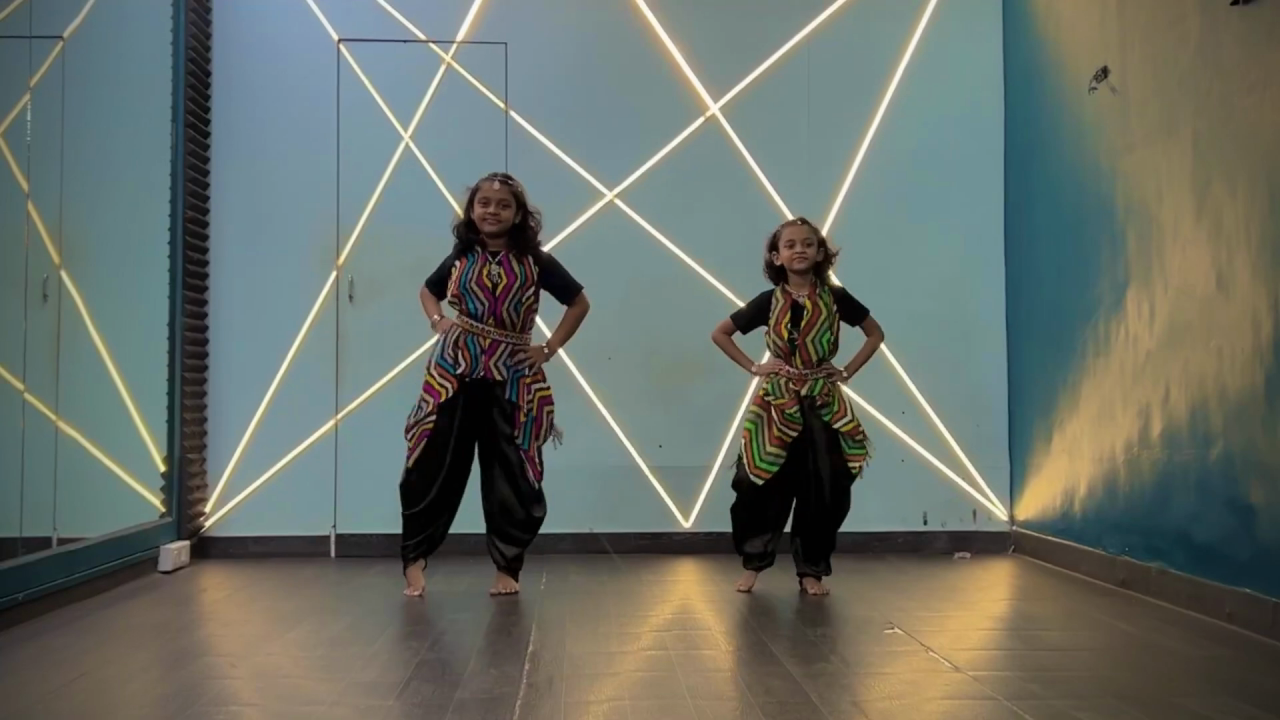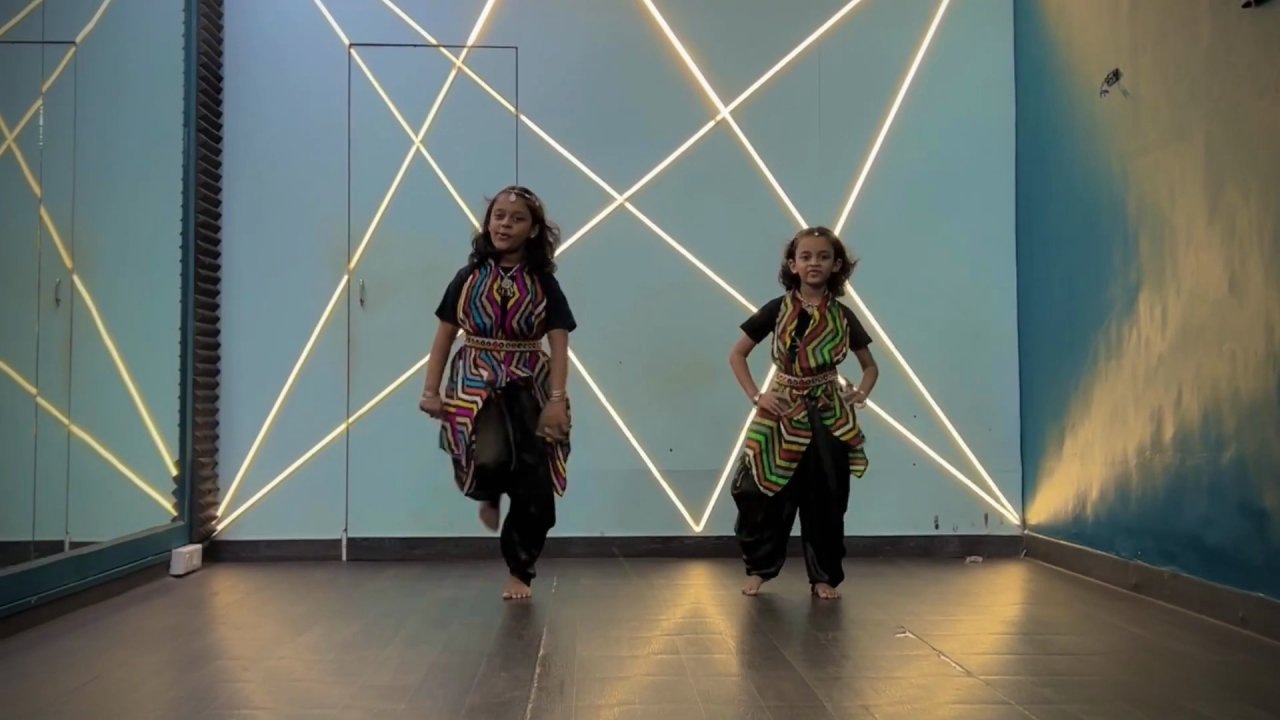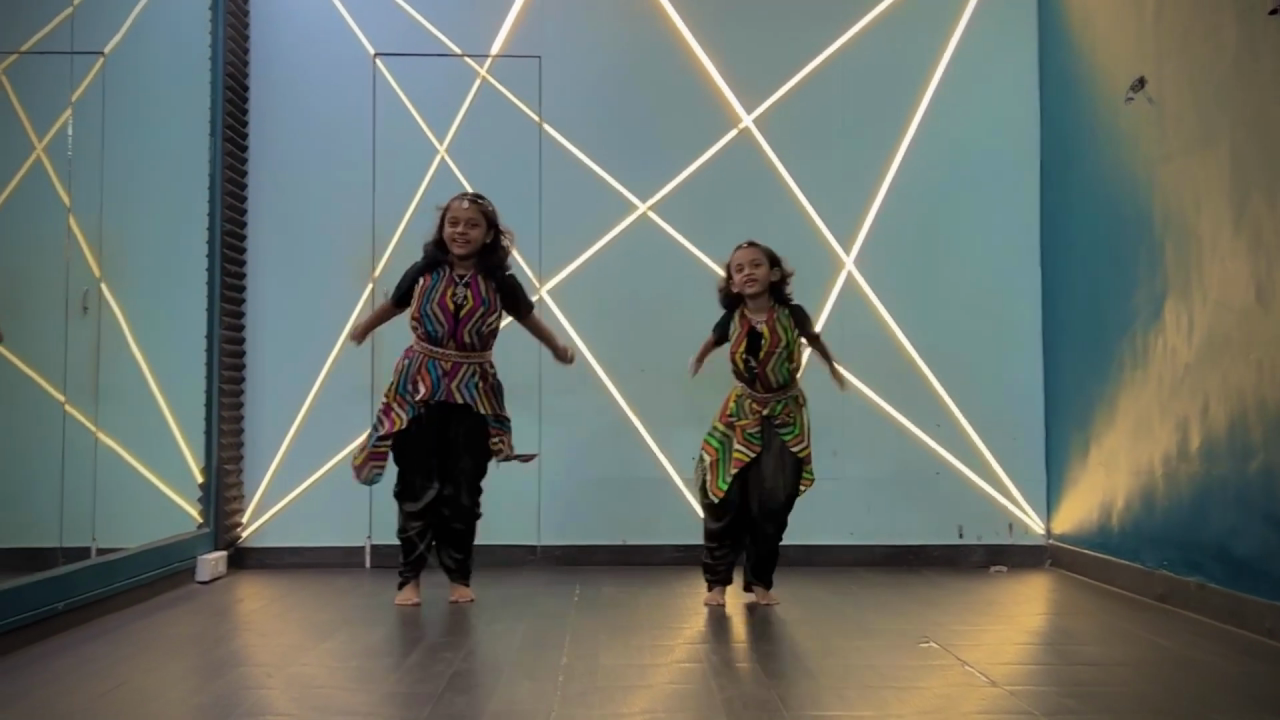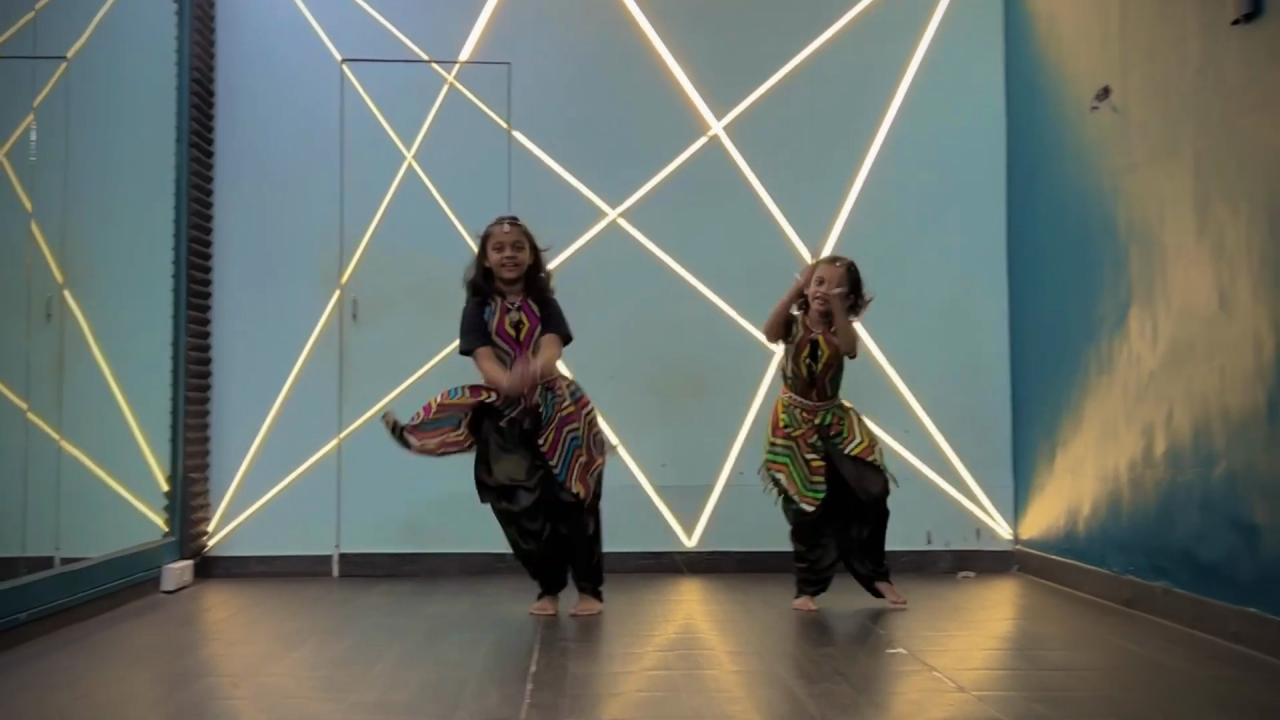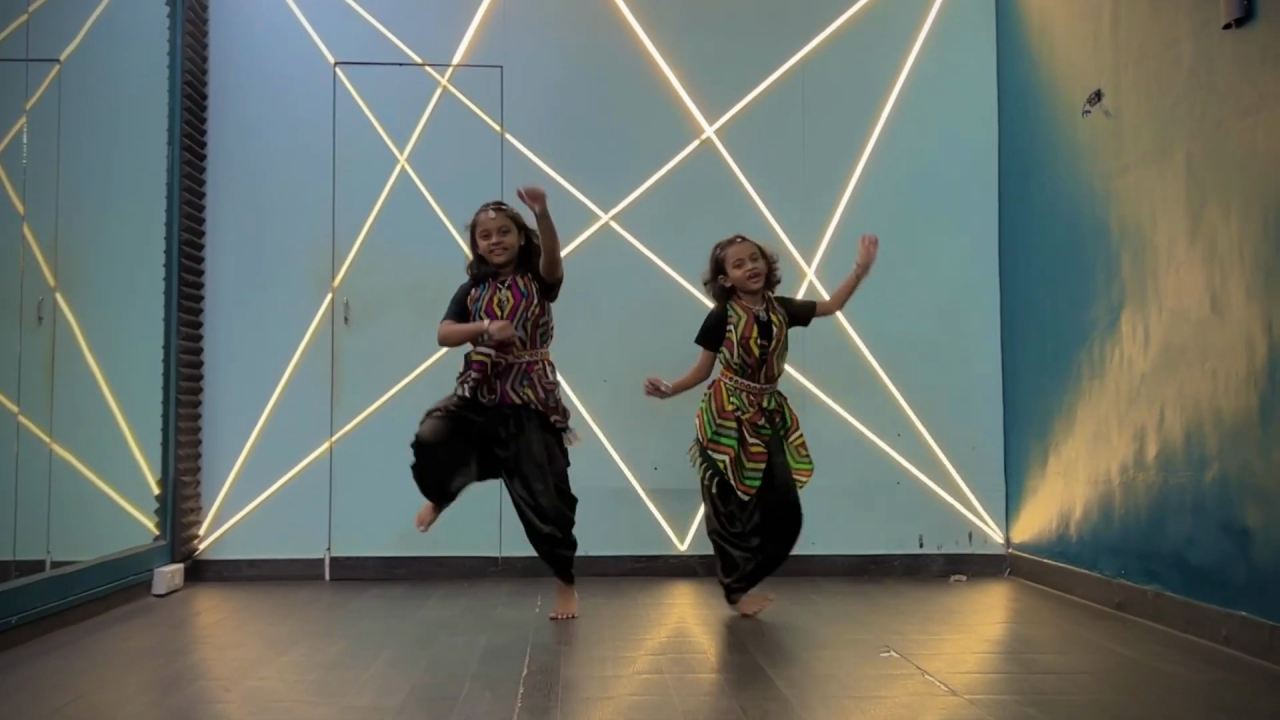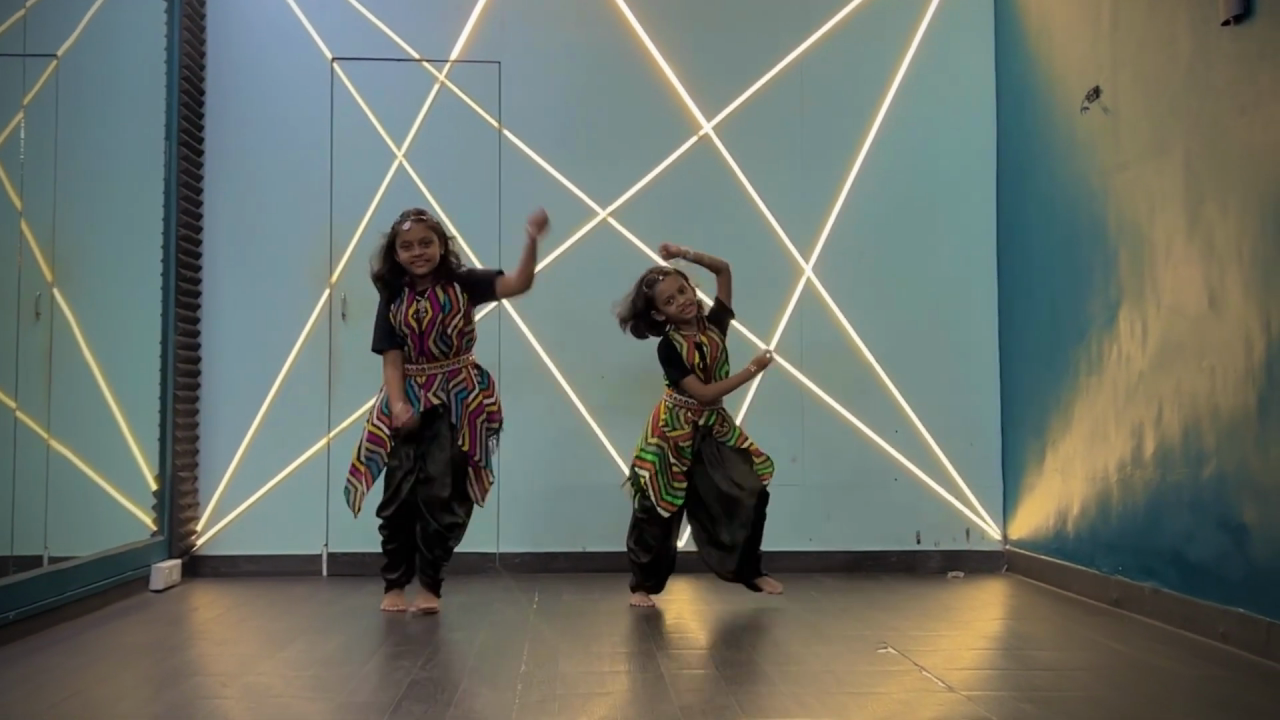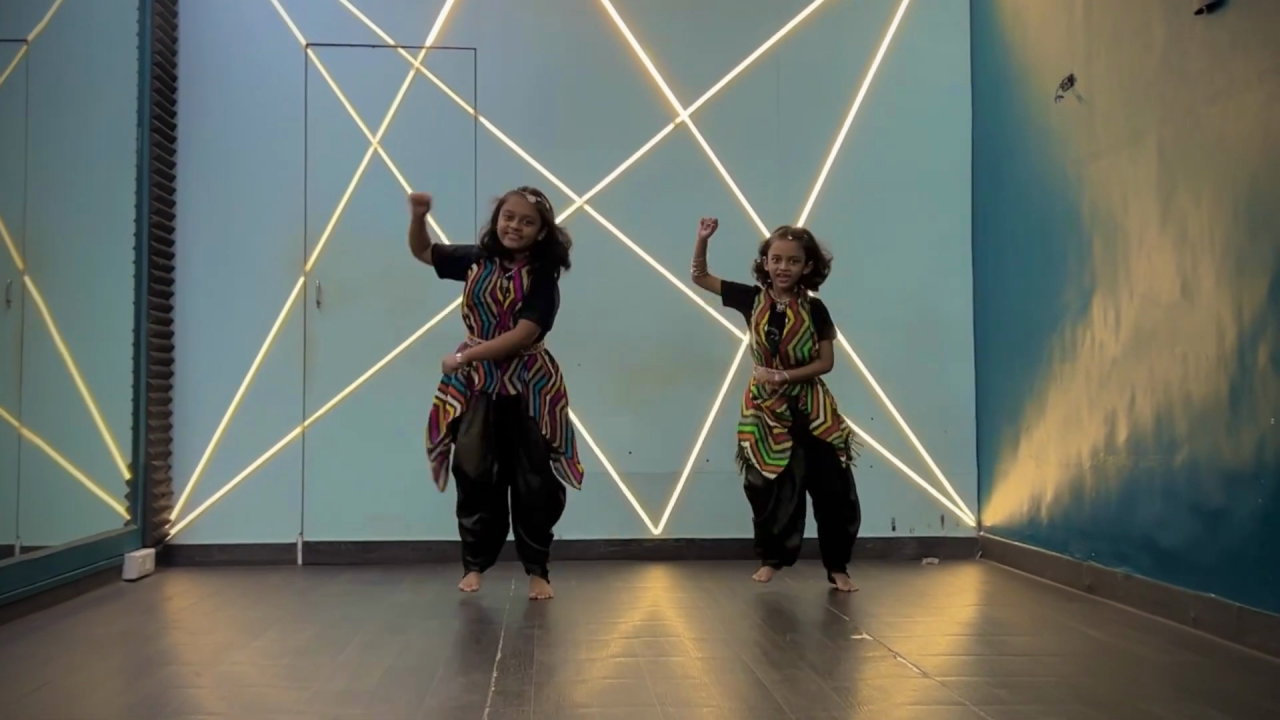
dt=0.7s
person 1, frame 1
left shoulder: (535, 262)
right shoulder: (460, 257)
left elbow: (579, 303)
right elbow: (429, 291)
left wrist: (549, 348)
right wrist: (439, 324)
left hip: (511, 380)
right hip: (455, 373)
left knee: (512, 475)
right knee: (433, 468)
left ankle: (507, 567)
right ankle: (414, 560)
person 1, frame 2
left shoulder: (543, 281)
right shoulder: (469, 276)
left elbow: (558, 342)
right elbow: (445, 331)
left wrist: (558, 400)
right wrist: (432, 386)
left hip: (529, 386)
right hip: (476, 380)
left knee: (532, 482)
right knee: (490, 459)
left ankle: (520, 572)
right ankle: (489, 497)
person 1, frame 3
left shoulder: (499, 283)
right shoulder: (422, 275)
left elbow: (527, 316)
right elbow: (393, 304)
left wrist: (557, 348)
right wrist: (363, 328)
left hip: (471, 394)
right hip: (419, 389)
left knee: (461, 490)
right knee: (417, 487)
left ankle: (459, 576)
right ankle: (410, 578)
person 1, frame 4
left shoulder: (545, 303)
right shoulder: (478, 306)
left elbow: (552, 349)
right elbow: (483, 360)
left wrist: (537, 370)
right wrist: (506, 382)
left hip: (552, 407)
right hip: (502, 411)
left knee: (570, 499)
right knee: (518, 497)
left ankle: (589, 591)
right ankle: (548, 587)
person 1, frame 5
left shoulder: (538, 281)
right shoulder: (471, 292)
left elbow: (552, 253)
right elbow: (444, 334)
left wrist: (540, 210)
right wrist: (484, 327)
left hip: (531, 396)
right hip: (479, 391)
left knee: (543, 492)
right knee: (432, 439)
left ankle: (565, 583)
right ankle: (438, 495)
person 1, frame 6
left shoulder: (464, 285)
right shoulder: (391, 301)
left elbow: (519, 284)
right elbow: (391, 361)
left wrist: (532, 239)
right wrist: (397, 405)
left hip: (460, 400)
right hip: (409, 405)
left knee: (442, 491)
right knee: (403, 495)
left ankle: (431, 584)
right ankle: (396, 584)
person 1, frame 7
left shoulder: (544, 277)
right shoulder: (476, 260)
left elbow: (521, 335)
right elbow: (422, 251)
left wrist: (464, 359)
right wrist: (418, 215)
left hip: (527, 383)
right hip: (473, 386)
left knee: (534, 480)
right knee: (475, 472)
left ankle: (537, 570)
right ankle: (475, 563)
person 2, frame 1
left shoulder: (835, 296)
right shoulder: (768, 301)
left elbow: (875, 334)
right elbow: (719, 334)
left wrist: (847, 371)
right wrist: (753, 367)
left hip: (822, 401)
right hip: (776, 403)
left knee: (823, 491)
right knee: (763, 485)
left ankle: (812, 570)
right ankle: (753, 565)
person 2, frame 2
left shoulder: (842, 315)
right shoulder: (777, 309)
left elbow: (869, 365)
right elbow: (737, 354)
left wrist: (861, 392)
right wrist: (755, 396)
left hip: (828, 411)
right hip: (782, 411)
left knee: (827, 498)
right knee: (764, 494)
left ankle: (823, 576)
right ankle: (758, 569)
person 2, frame 3
left shoulder: (792, 315)
right shoulder: (730, 321)
left elbow: (813, 338)
right elbow: (713, 341)
left wrist: (832, 366)
right wrist: (700, 356)
left hip: (785, 418)
right hip: (740, 416)
left knee: (772, 502)
right knee: (724, 499)
left ankle: (760, 580)
right ankle: (717, 581)
person 2, frame 4
left shoulder: (842, 330)
right shoulder: (792, 324)
left elbow: (849, 350)
right elbow: (771, 332)
left wrist: (836, 308)
right wrist: (794, 291)
left hip: (835, 423)
right hip: (793, 424)
left knee: (870, 494)
right knee: (810, 510)
left ankle: (875, 576)
right ankle: (807, 589)
person 2, frame 5
left shoulder: (779, 308)
right shoulder: (722, 318)
left elbow: (832, 305)
right elbow: (703, 370)
left wrist: (862, 267)
right wrist: (668, 389)
left hip: (769, 410)
right hip: (731, 412)
left knee: (782, 508)
right knee: (738, 506)
left ankle: (748, 583)
right ankle: (738, 587)
person 2, frame 6
left shoulder: (714, 325)
right shoulder: (669, 348)
left elbow: (723, 270)
right elbow: (704, 393)
left wrist: (684, 254)
right wrist: (751, 371)
left hip: (713, 428)
right hip: (677, 432)
left knee: (749, 493)
right knee: (658, 511)
left ankle: (748, 570)
right ankle: (643, 585)
person 2, frame 7
left shoulder: (815, 309)
right shoulder: (751, 299)
left elbow: (826, 362)
right elbow: (700, 278)
left wrist: (783, 375)
right wrist: (703, 241)
left hip: (809, 403)
right hip: (765, 404)
left knee: (831, 486)
right knee: (769, 484)
left ankle: (836, 566)
right ankle: (772, 558)
